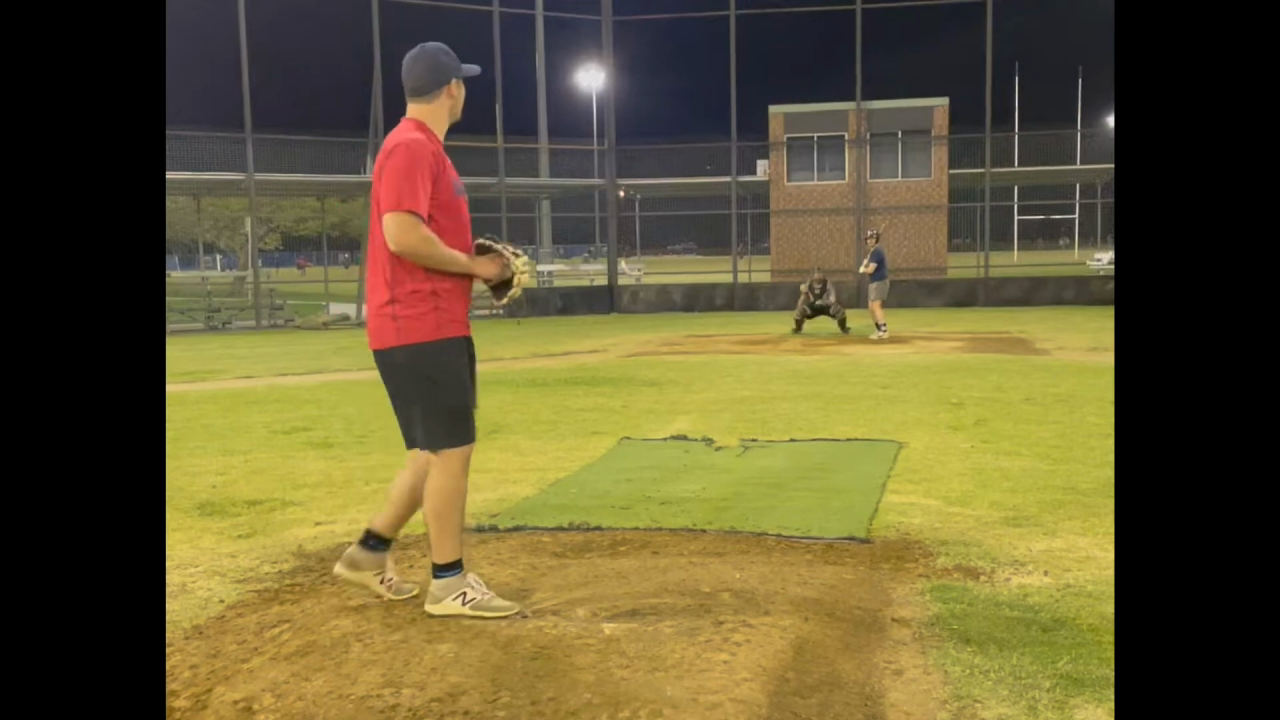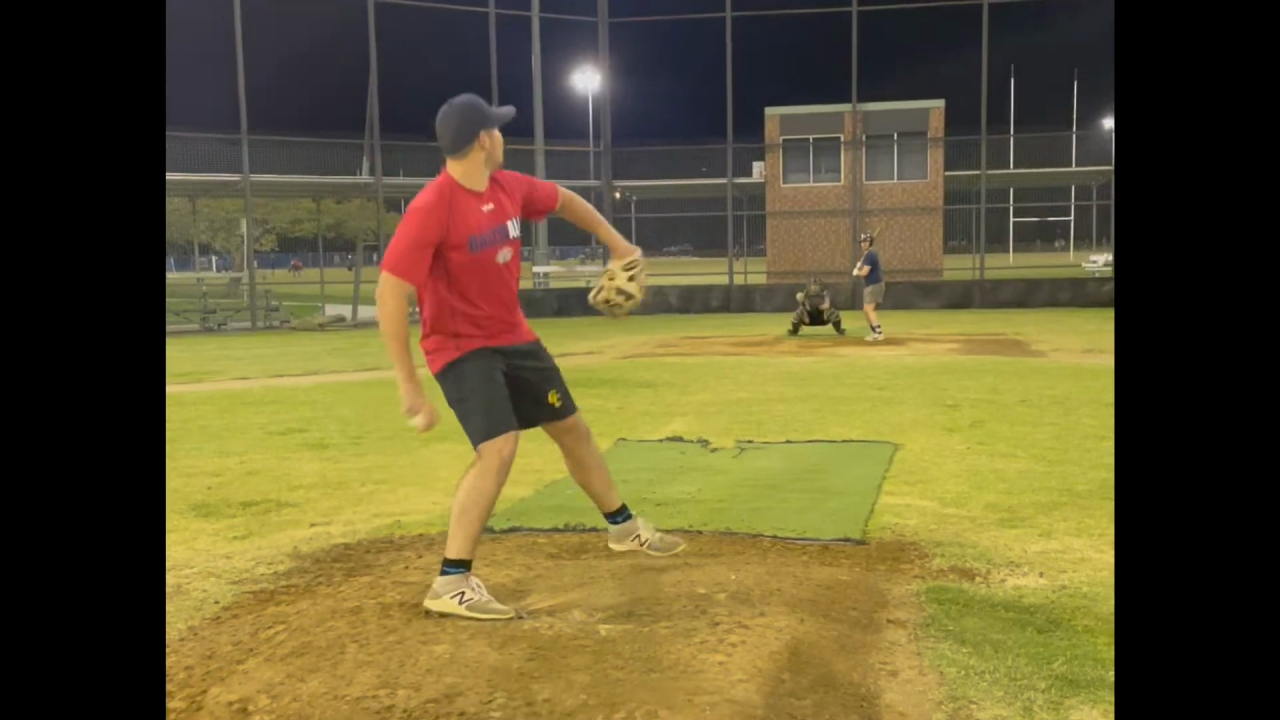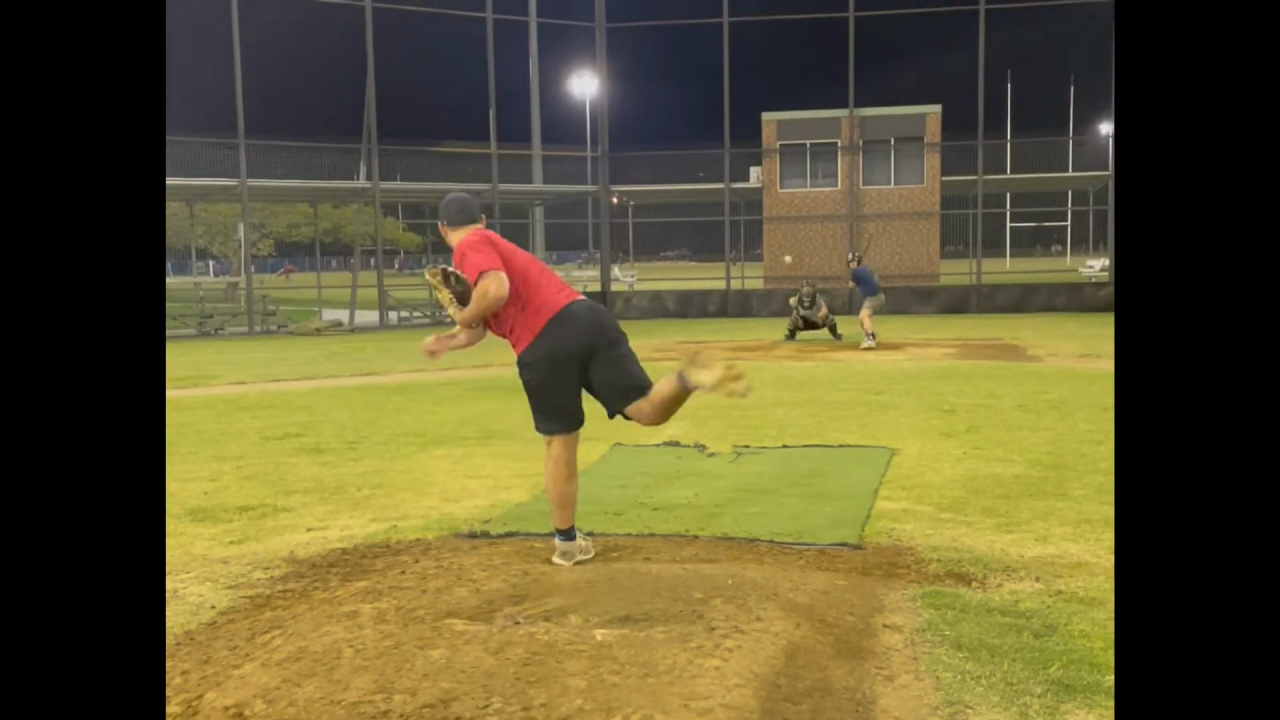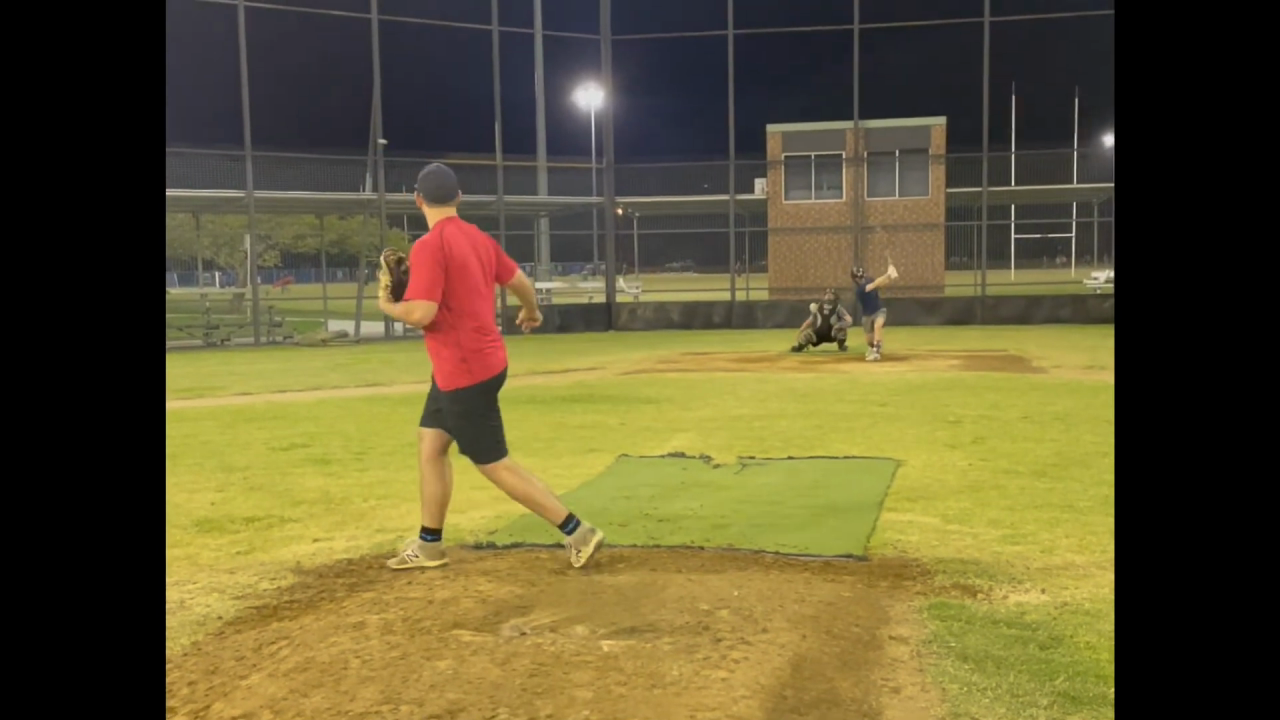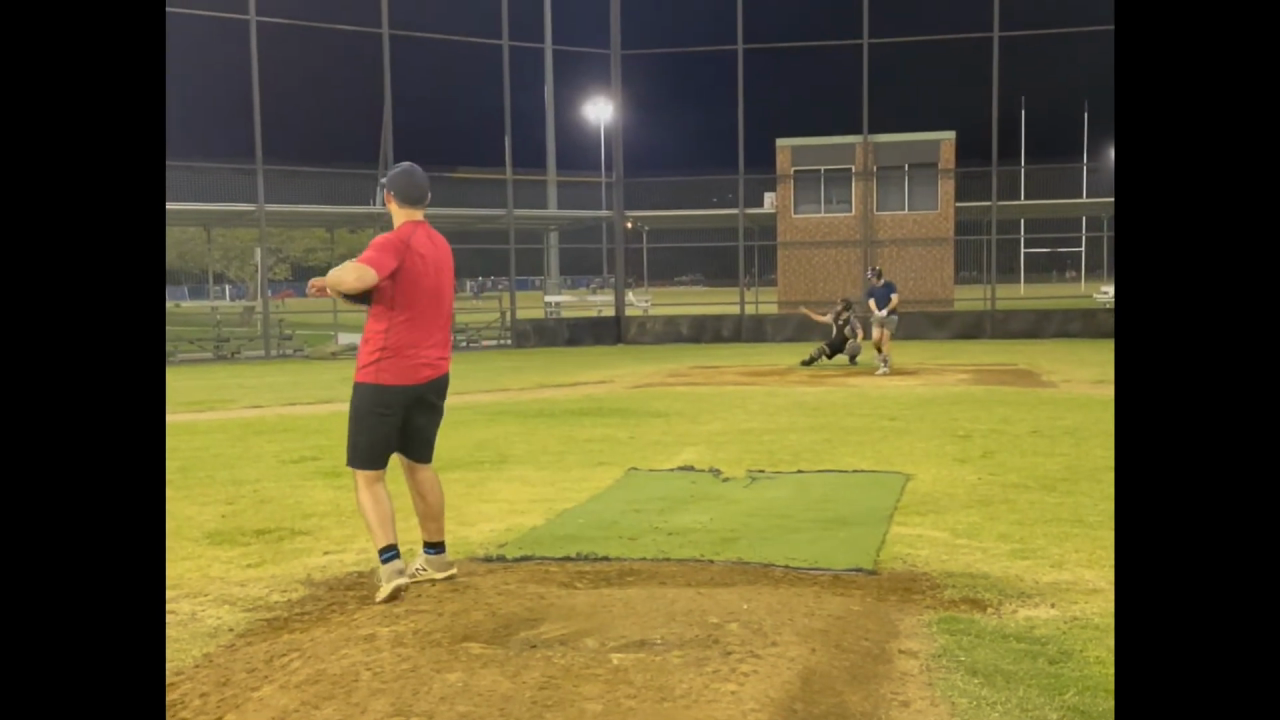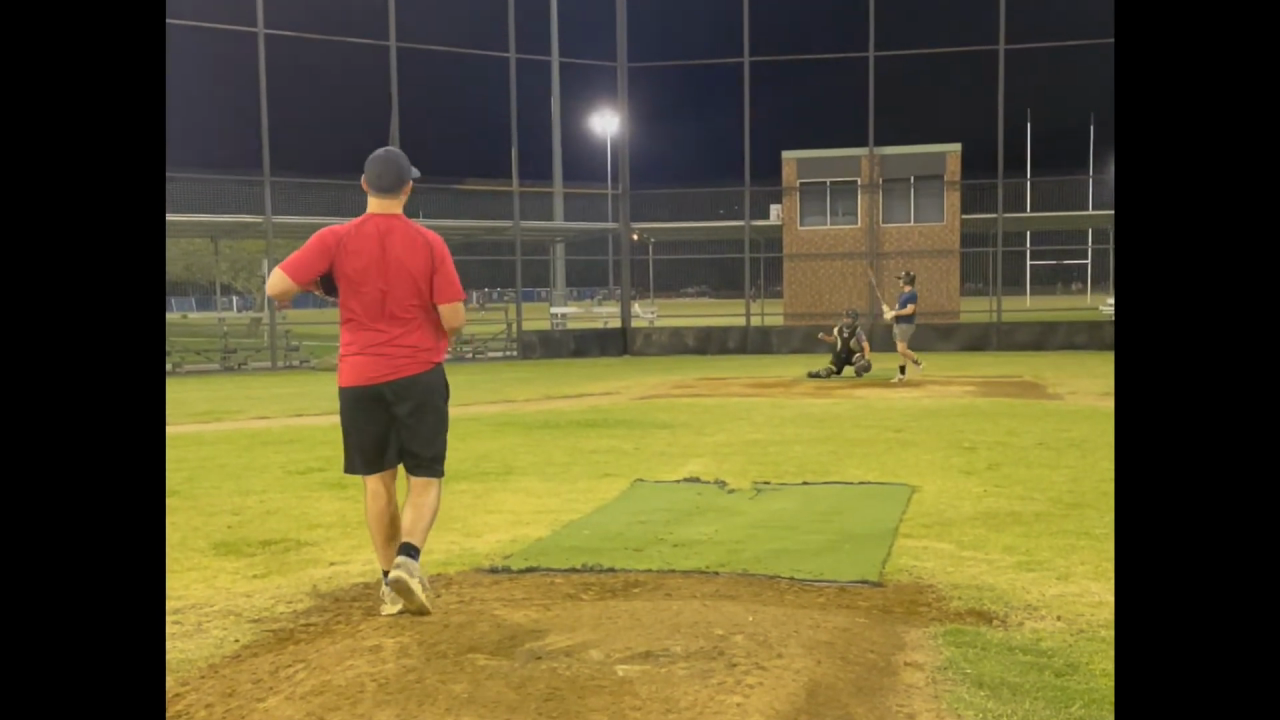
dt=0.7s
person 1, frame 1
left shoulder: (426, 149)
right shoulder: (411, 146)
right elbow: (400, 237)
left wrist: (476, 260)
right wrist: (472, 266)
left hip: (445, 322)
right hip: (418, 326)
left knee: (437, 448)
right knee: (450, 451)
left ankle: (369, 551)
right ankle: (447, 582)
person 1, frame 2
left shoulder: (511, 188)
right shoulder: (429, 209)
left elbow: (566, 200)
right elbow: (390, 295)
left wrist: (617, 245)
right wrist: (408, 385)
left hip: (514, 338)
right hip: (461, 348)
left knee: (571, 429)
right knee: (498, 447)
left ankle: (624, 527)
right ankle: (451, 583)
person 1, frame 3
left shoulder: (471, 248)
right shoulder: (494, 244)
left elbow: (497, 291)
right elbow: (478, 322)
left wrist: (467, 317)
right wrist: (445, 342)
left hip: (544, 343)
right hip: (583, 318)
left knee: (561, 443)
right knee: (650, 410)
left ankle: (567, 541)
right ankle: (690, 377)
person 1, frame 4
left shoulder: (428, 247)
right shoulder: (481, 240)
left elbow: (422, 314)
right elbow: (522, 284)
left wrist: (388, 306)
right wrist: (531, 310)
left hip: (464, 373)
right hip: (481, 363)
left knee: (495, 465)
right knee: (430, 444)
left ankle: (577, 532)
right ankle: (428, 543)
person 1, frame 5
left shoulder: (395, 241)
right shoulder: (441, 246)
left elbow: (355, 280)
left wrist: (332, 279)
right wrist: (337, 286)
left hip: (383, 376)
right hip: (432, 376)
left knee: (368, 475)
right knee: (419, 465)
left ankle: (390, 565)
right ankle: (436, 556)
person 1, frame 6
left shoulder: (336, 239)
right shoulder: (429, 243)
left elbow: (276, 288)
right elbow: (454, 319)
left wrist: (321, 282)
right wrist: (440, 335)
left hip: (361, 377)
right hip: (419, 375)
left knee: (378, 478)
right knee: (425, 475)
left ankle: (391, 585)
right ankle: (408, 558)
